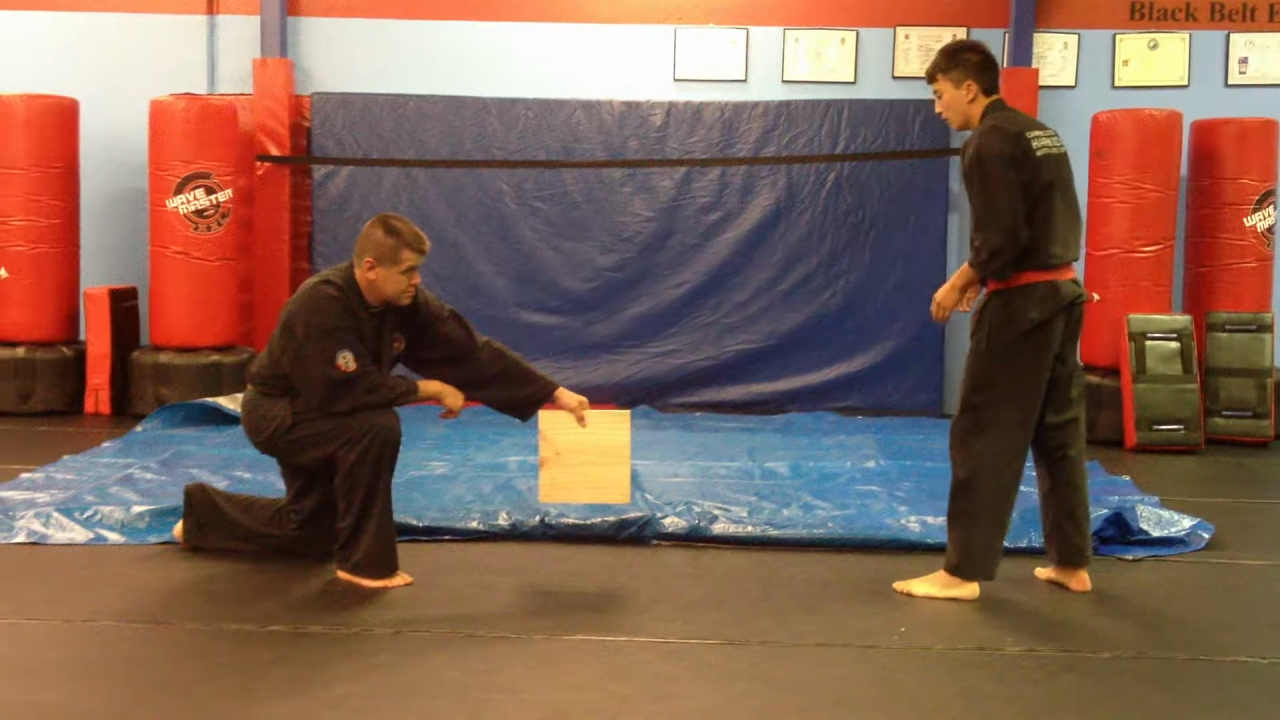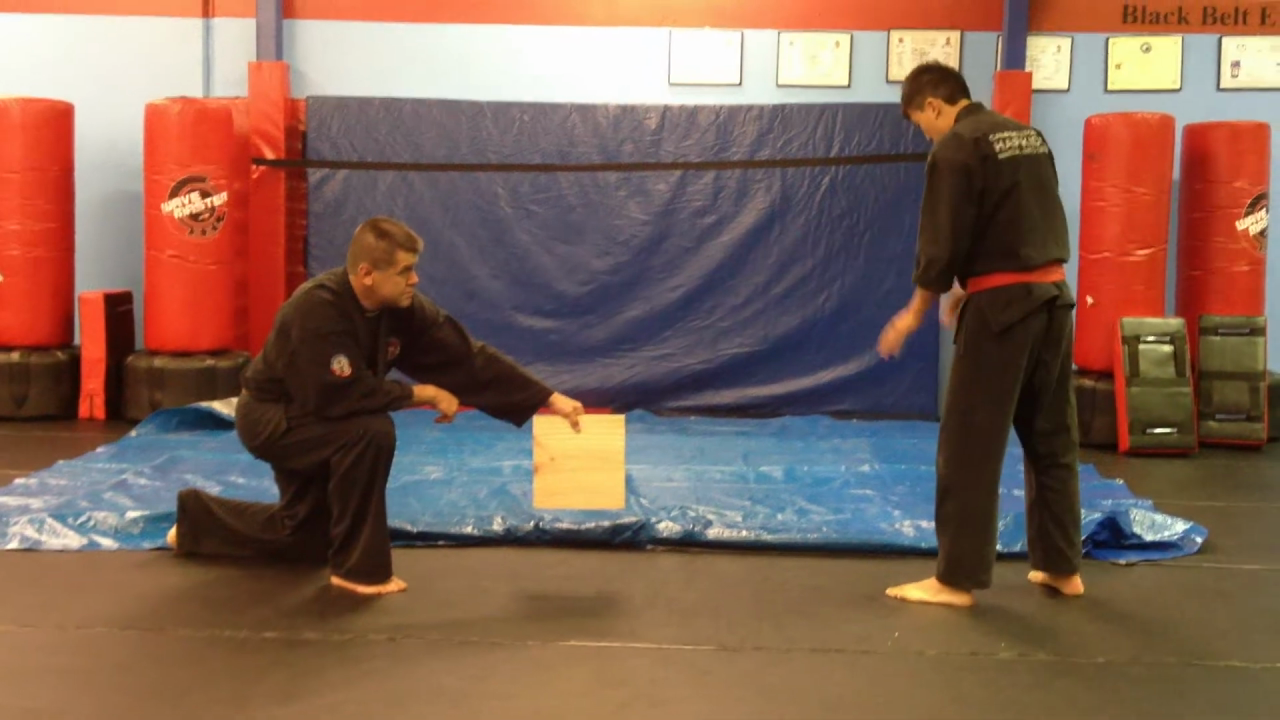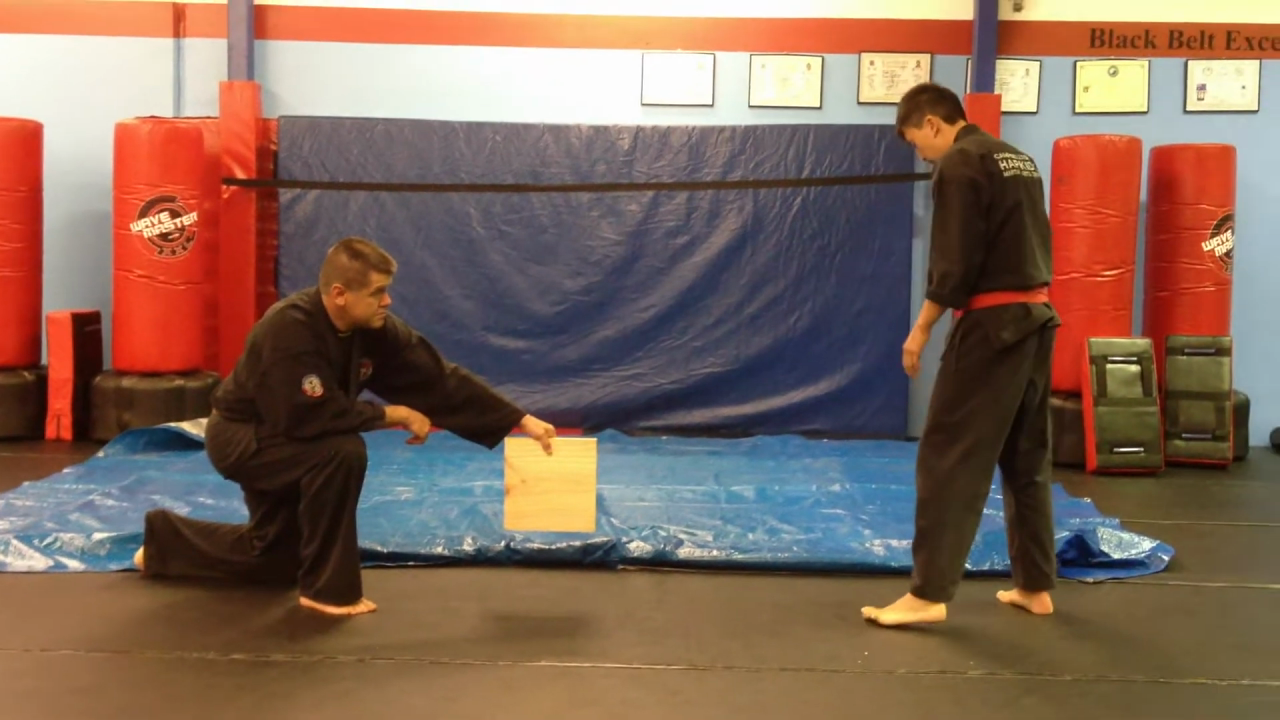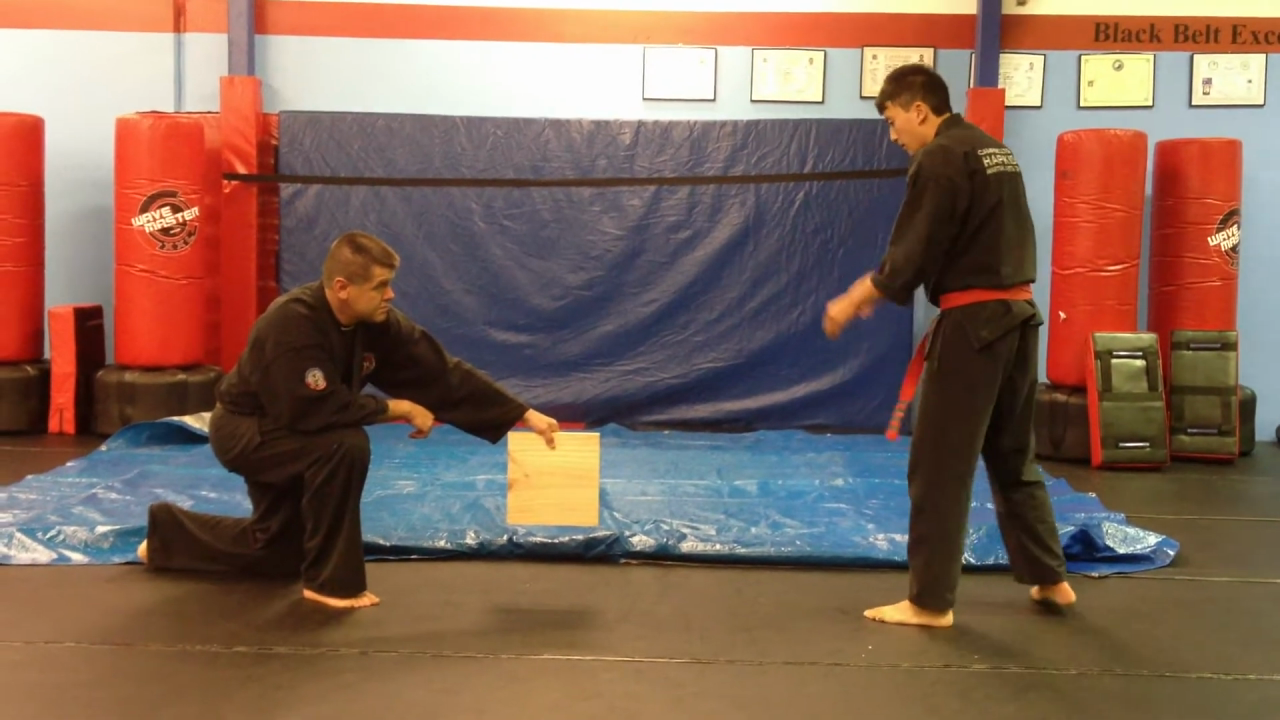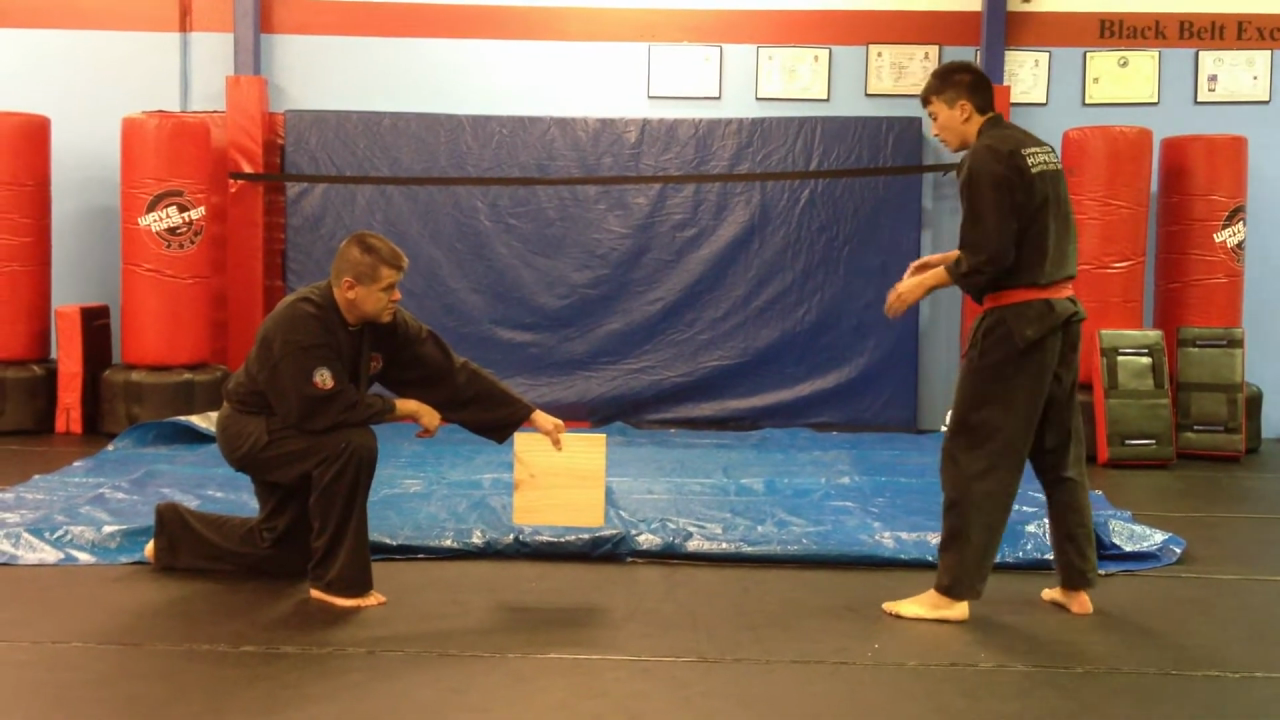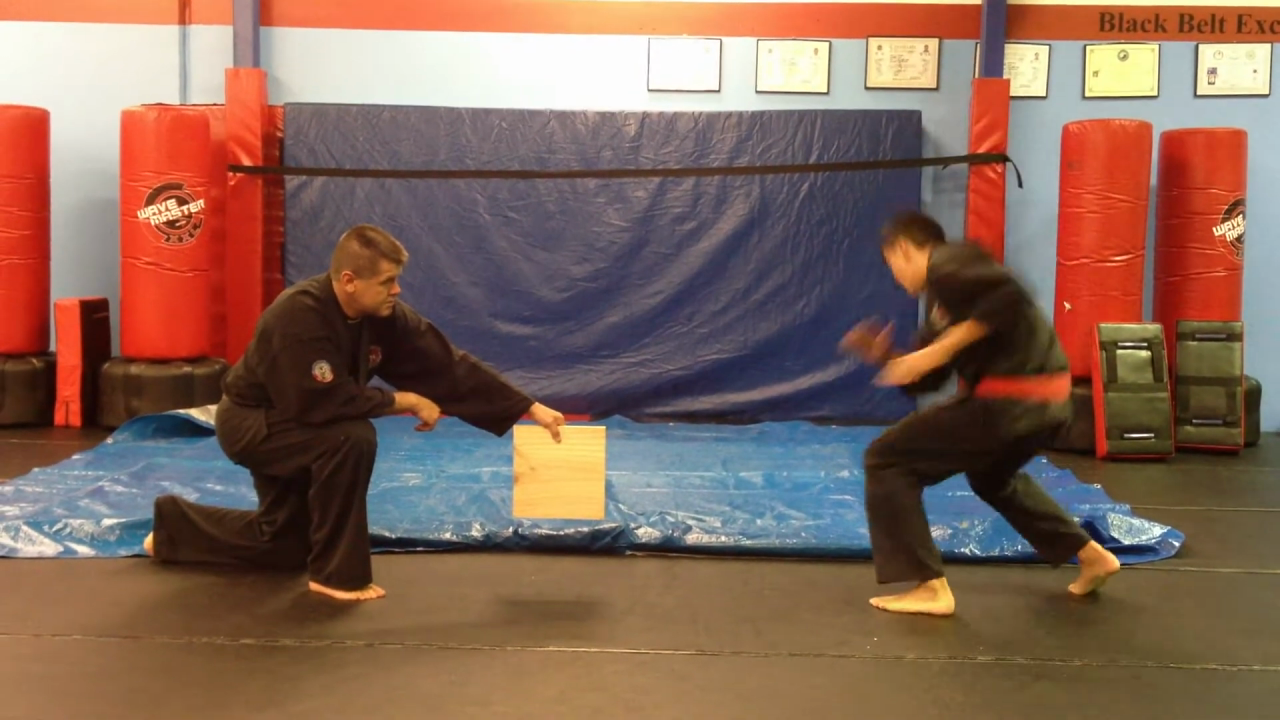
dt=0.5s
person 1, frame 1
left shoulder: (989, 142)
right shoulder: (1039, 133)
left elbow: (1001, 241)
left wrist: (958, 283)
right wrist: (976, 278)
left hip: (1022, 301)
right hip: (1062, 293)
left knee: (983, 435)
right knee: (1059, 433)
left ankle: (964, 571)
right ankle: (1071, 562)
person 1, frame 2
left shoulder: (954, 149)
right shoulder: (1030, 137)
left elbow: (942, 247)
left wrist: (916, 311)
left hip: (1002, 303)
right hip: (1052, 295)
left knee: (969, 444)
right knee: (1052, 438)
left ankle: (957, 578)
right ankle: (1062, 566)
person 1, frame 3
left shoulder: (958, 165)
right shoulder: (1020, 160)
left elbow: (953, 263)
left wrist: (921, 330)
left hip: (993, 322)
right hip: (1037, 317)
left knee: (950, 455)
right knee: (1028, 457)
left ankle: (930, 592)
right ankle: (1035, 586)
person 1, frame 4
left shoulder: (939, 161)
right shoulder: (994, 150)
left elbow: (915, 256)
left wrist: (856, 298)
right wrist: (882, 275)
left hip: (974, 323)
right hip: (1017, 314)
left knee: (940, 462)
right knee: (1013, 456)
left ankle: (930, 600)
right ankle: (1050, 578)
person 1, frame 5
left shoulder: (986, 159)
right shoulder: (1035, 148)
left elbow: (990, 258)
left wrist: (927, 281)
right wrist: (949, 258)
left hip: (1017, 320)
right hip: (1058, 312)
left knee: (975, 453)
right knee: (1060, 454)
left ankle: (953, 591)
right ankle: (1075, 585)
person 1, frame 6
left shoulder: (949, 267)
right shoulder: (940, 297)
left elbow: (1007, 294)
right elbow: (920, 382)
left wrist: (941, 348)
right wrist: (886, 356)
left hip: (1010, 402)
right hip: (1048, 404)
left knee: (885, 463)
right knee: (991, 478)
left ankle: (928, 585)
right ankle: (1090, 555)
person 2, frame 1
left shoulder: (404, 302)
right shoulder: (321, 304)
left elbow: (471, 352)
right elbow: (350, 389)
left wrist: (553, 392)
right wrist: (429, 389)
left hip: (317, 410)
right hip: (277, 412)
left knee: (313, 532)
right knee: (377, 427)
left ankle: (203, 512)
right ankle: (363, 560)
person 2, frame 2
left shoulder: (401, 306)
right shoulder: (317, 309)
left elbow: (465, 357)
right elbow: (344, 394)
left wrist: (547, 398)
right wrist: (423, 393)
left hip: (311, 417)
right hip: (271, 416)
left knee: (307, 537)
right knee: (371, 432)
left ankle: (197, 517)
right ankle: (357, 567)
person 2, frame 3
left shoulder: (374, 328)
right shoulder: (289, 329)
left elbow: (439, 378)
right elbow: (315, 416)
left wrist: (520, 420)
right wrist: (396, 414)
left hip: (284, 436)
right hip: (241, 437)
left knee: (277, 558)
right knee: (342, 453)
left ankle: (163, 540)
right ankle: (327, 588)
person 2, frame 4
left shoulder: (376, 322)
right shoulder: (292, 323)
left elbow: (441, 372)
right elbow: (318, 409)
left wrist: (523, 414)
right wrist: (399, 409)
left hip: (285, 431)
right hip: (244, 430)
left knee: (279, 550)
right knee: (345, 446)
left ankle: (166, 533)
right ankle: (329, 581)
person 2, frame 5
left shoulder: (384, 322)
right shoulder: (300, 323)
left elbow: (449, 373)
right elbow: (326, 409)
left wrist: (530, 415)
right wrist: (406, 407)
left hip: (293, 429)
right hip: (252, 429)
left knee: (287, 551)
right knee: (353, 445)
left ankle: (173, 533)
right ankle: (336, 579)
person 2, frame 6
left shoulder: (383, 315)
right shoulder: (299, 315)
left elbow: (448, 366)
right elbow: (324, 402)
left wrist: (529, 407)
right wrist: (405, 401)
left hip: (291, 424)
right hip: (251, 422)
left knee: (286, 543)
right knee: (352, 439)
left ankle: (174, 526)
right ankle: (336, 573)
